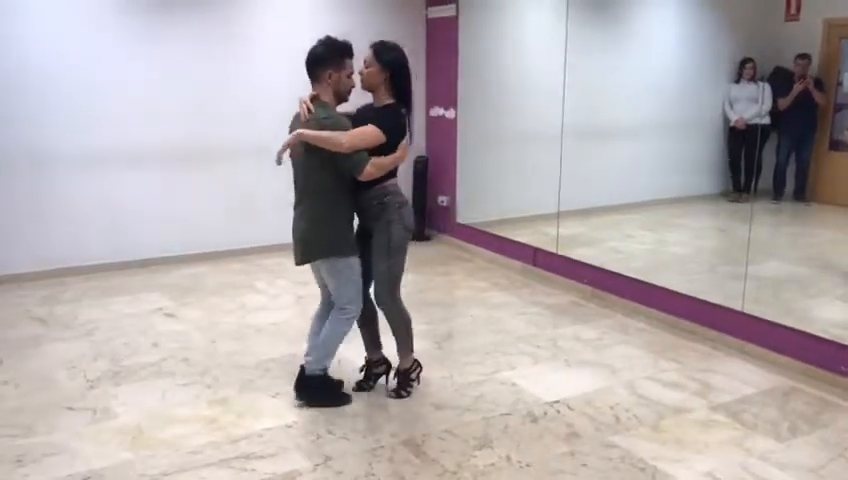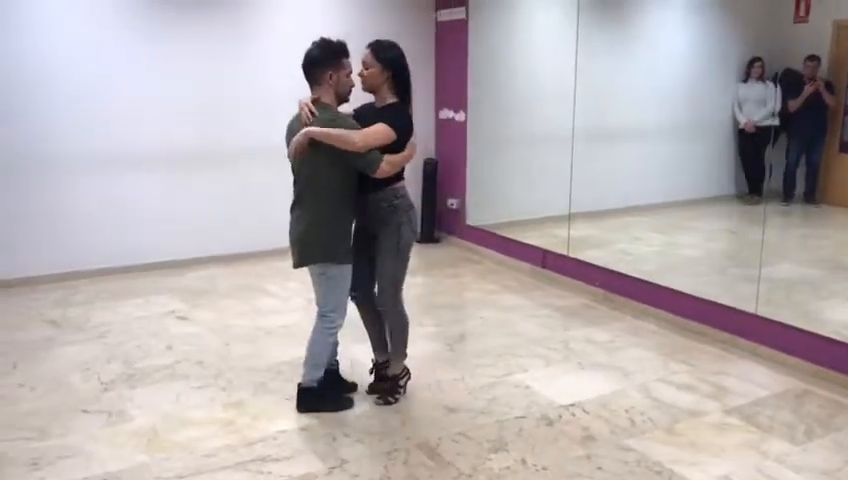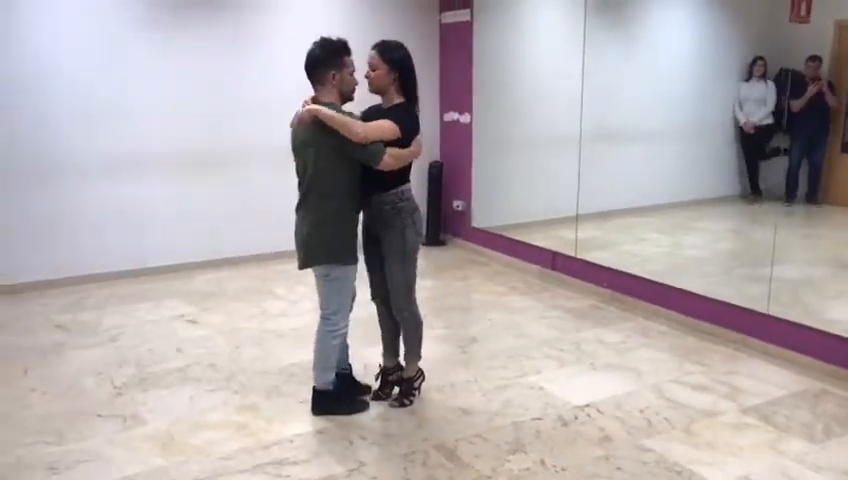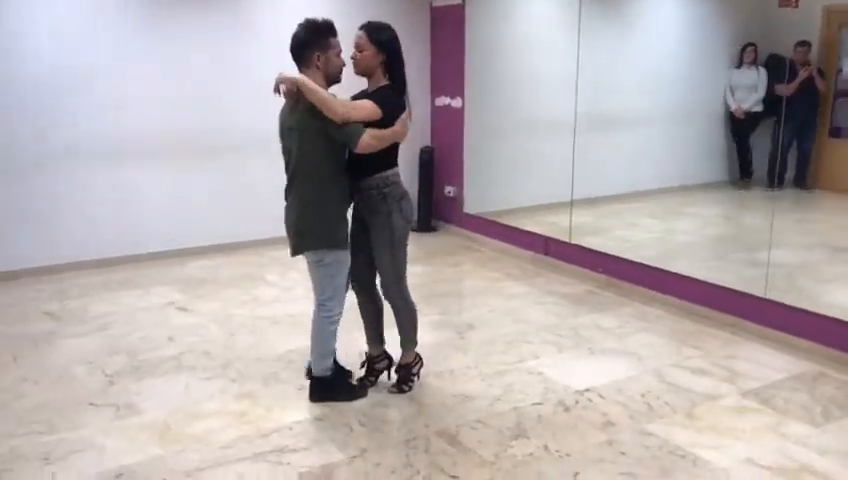
dt=0.4s
person 1, frame 1
left shoulder: (301, 118)
right shoulder: (330, 123)
right elbow: (365, 170)
right wrist: (399, 156)
left hip: (311, 228)
right hip: (329, 233)
left knee: (331, 301)
right knee: (348, 306)
left ankle: (310, 372)
right ankle: (315, 379)
person 1, frame 2
left shoulder: (298, 121)
right shoulder: (337, 124)
right elbow: (379, 167)
right wrist: (408, 154)
left hip: (309, 229)
right hip: (325, 235)
left knee: (333, 307)
right knee: (331, 314)
left ankle: (328, 373)
right ankle: (311, 389)
person 1, frame 3
left shoulder: (303, 122)
right elbow: (385, 160)
right wrist: (414, 151)
left hip: (316, 229)
right hip: (330, 235)
left knee: (341, 306)
right knee: (333, 315)
left ankle: (341, 375)
right ankle: (325, 393)
person 1, frame 4
left shoulder: (292, 104)
right shoulder: (321, 105)
right elbow: (364, 142)
right wrist: (398, 131)
left hip: (305, 214)
right hip: (321, 220)
left knee: (332, 294)
right knee: (329, 302)
left ankle: (322, 363)
right ankle: (324, 379)
person 2, frame 1
left shoulder: (391, 117)
right shoulder: (367, 111)
left elbow: (345, 144)
right elbow: (336, 126)
left wrist: (299, 135)
right wrist: (311, 104)
left hip: (389, 212)
right hip: (368, 214)
left knee: (385, 295)
right knee: (356, 291)
left ankle: (408, 365)
right ankle: (375, 360)
person 2, frame 2
left shoulder: (398, 116)
right shoulder: (365, 111)
left elbow: (358, 142)
right elbow: (337, 125)
left wrist: (310, 132)
right wrist: (310, 107)
left hip: (394, 214)
right hip: (366, 214)
left knee: (387, 297)
right knee: (360, 292)
left ankle: (398, 370)
right ankle: (382, 362)
person 2, frame 3
left shoulder: (404, 117)
right shoulder: (374, 112)
left elbow: (360, 134)
left wrist: (317, 111)
right wrist: (316, 108)
left hip: (399, 215)
right hip: (373, 214)
left knee: (401, 299)
right knee: (381, 297)
left ankle: (412, 372)
right ankle: (391, 366)
person 2, frame 4
left shoulder: (389, 98)
right shoulder: (364, 97)
left elbow: (339, 113)
right elbow: (337, 115)
left wrist: (299, 80)
right wrist: (300, 92)
left hip: (388, 201)
right hip: (364, 201)
left knee: (393, 287)
right knee: (361, 280)
left ankle: (410, 359)
right ankle: (377, 355)
person 3, frame 1
left shoulder: (816, 83)
left elbow: (822, 101)
right elbow: (781, 106)
left wrist: (811, 88)
right wrist: (794, 91)
left hip: (808, 130)
right hip: (787, 129)
left knee: (804, 162)
right knee: (782, 161)
left ankle: (800, 192)
right ankle: (778, 192)
person 3, frame 2
left shoulder: (826, 85)
left elbow: (832, 103)
right elbow: (791, 107)
left wrist: (822, 90)
right wrist: (805, 93)
left hip: (818, 132)
right hip: (797, 131)
left knee: (814, 164)
right knee: (791, 163)
left ankle: (810, 194)
right ankle: (788, 194)
person 3, frame 3
left shoulder: (827, 85)
right shoulder: (798, 85)
left elbow: (833, 105)
right elbow: (794, 107)
left wrist: (826, 90)
right wrist: (808, 94)
left hip: (820, 132)
right hip: (800, 132)
left knee: (816, 164)
right knee: (794, 164)
left ankle: (812, 195)
right ankle: (790, 195)
person 3, frame 4
left shoulder: (816, 71)
right shoulder: (786, 69)
left elbow: (823, 89)
right elbow: (784, 92)
left wrist: (815, 75)
right wrist: (799, 78)
left hip: (809, 118)
right hip: (788, 117)
left knee: (806, 150)
right knee: (781, 148)
left ankle: (801, 179)
right ankle: (776, 180)
person 4, frame 1
left shoulder: (763, 86)
right shoulder: (733, 87)
left elbow: (766, 107)
right elbow: (727, 106)
left wrist: (745, 118)
right wrist: (735, 119)
left hip: (757, 126)
right hip: (736, 126)
left knee: (751, 158)
right knee: (733, 157)
left ankle: (747, 190)
right ankle: (736, 189)
person 4, frame 2
left shoulder: (769, 86)
right shoulder: (741, 86)
left elbow: (772, 107)
right elbow: (736, 107)
left wrist: (754, 121)
right wrist: (744, 122)
left hip: (764, 127)
right hip: (745, 128)
left knee: (758, 158)
right knee: (746, 159)
left ankle: (758, 192)
right ankle: (751, 191)
person 4, frame 3
left shoulder: (769, 85)
right shoulder: (743, 85)
left elbow: (769, 107)
right elbow: (737, 105)
left wrist: (753, 121)
right wrist: (744, 121)
left hip: (764, 126)
right hip: (745, 127)
left knee: (760, 155)
right knee: (749, 159)
right ankle: (755, 191)
person 4, frame 4
left shoulder: (760, 71)
right shoulder: (735, 71)
left elbow: (760, 93)
right elbow: (728, 91)
left wrist: (744, 107)
right wrist: (734, 107)
left hip: (753, 112)
right hip: (735, 113)
left knee: (743, 141)
right knee: (739, 142)
left ankle: (746, 174)
right ankle: (745, 175)
